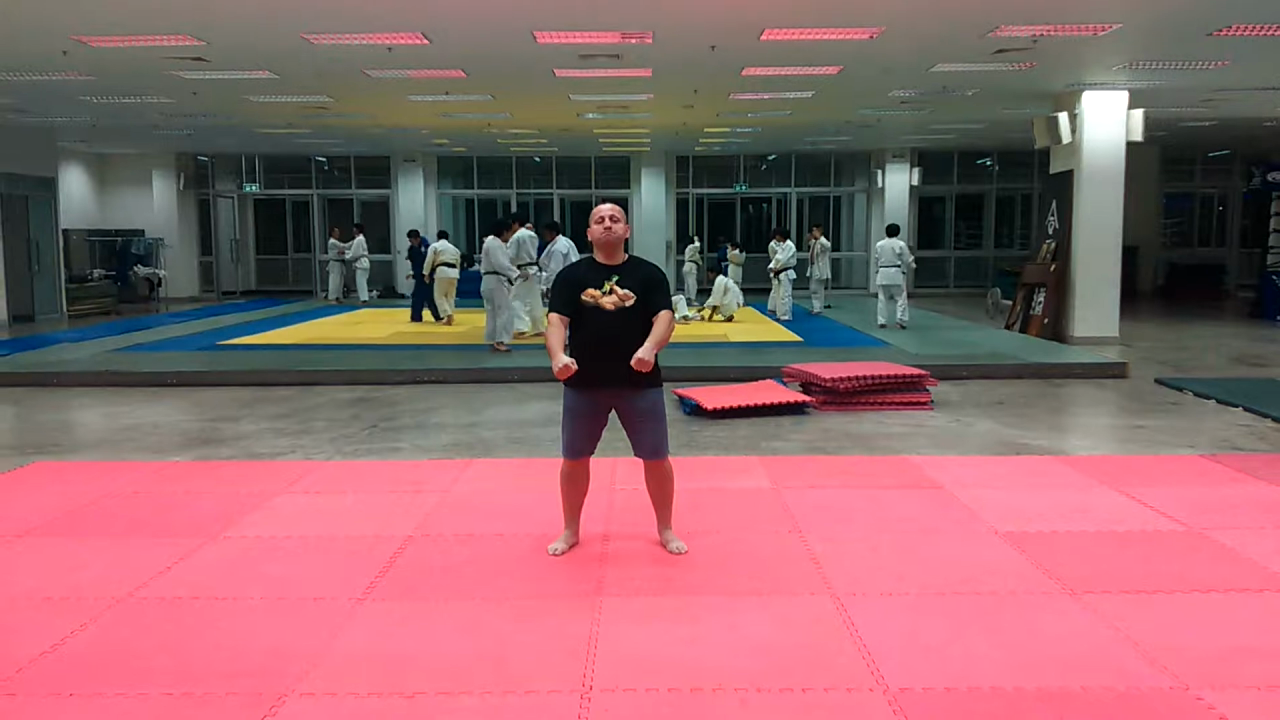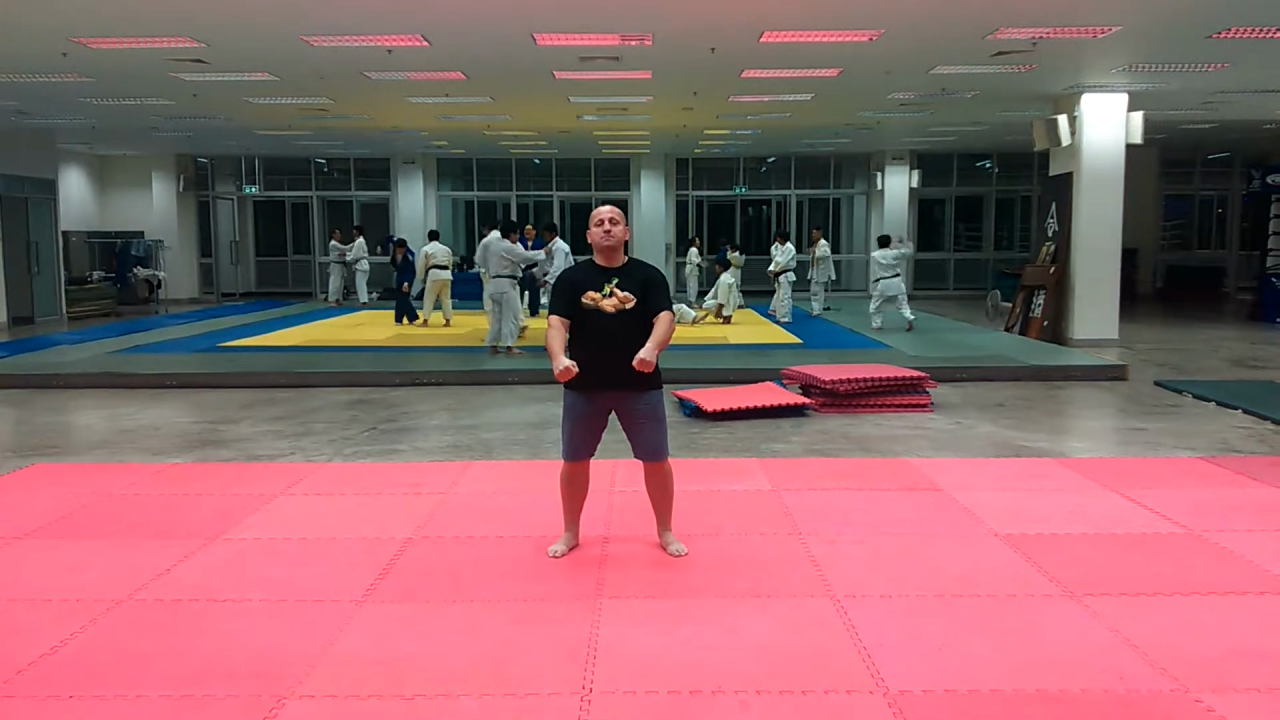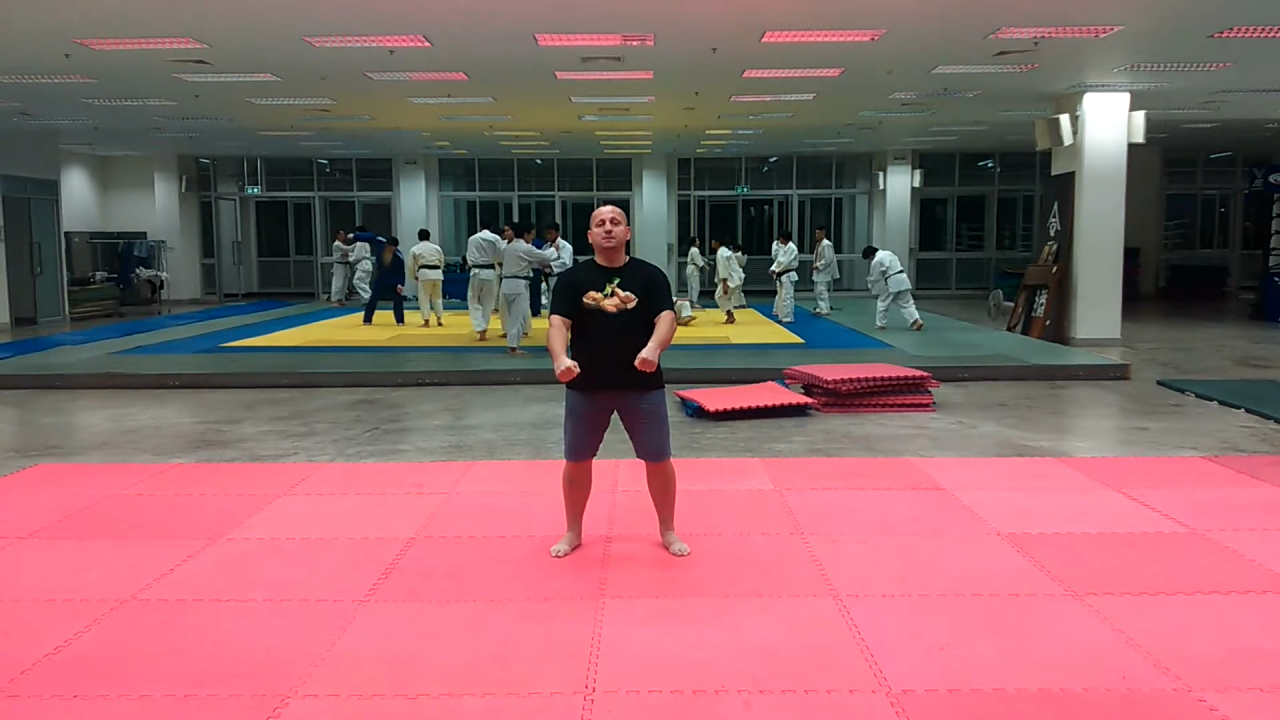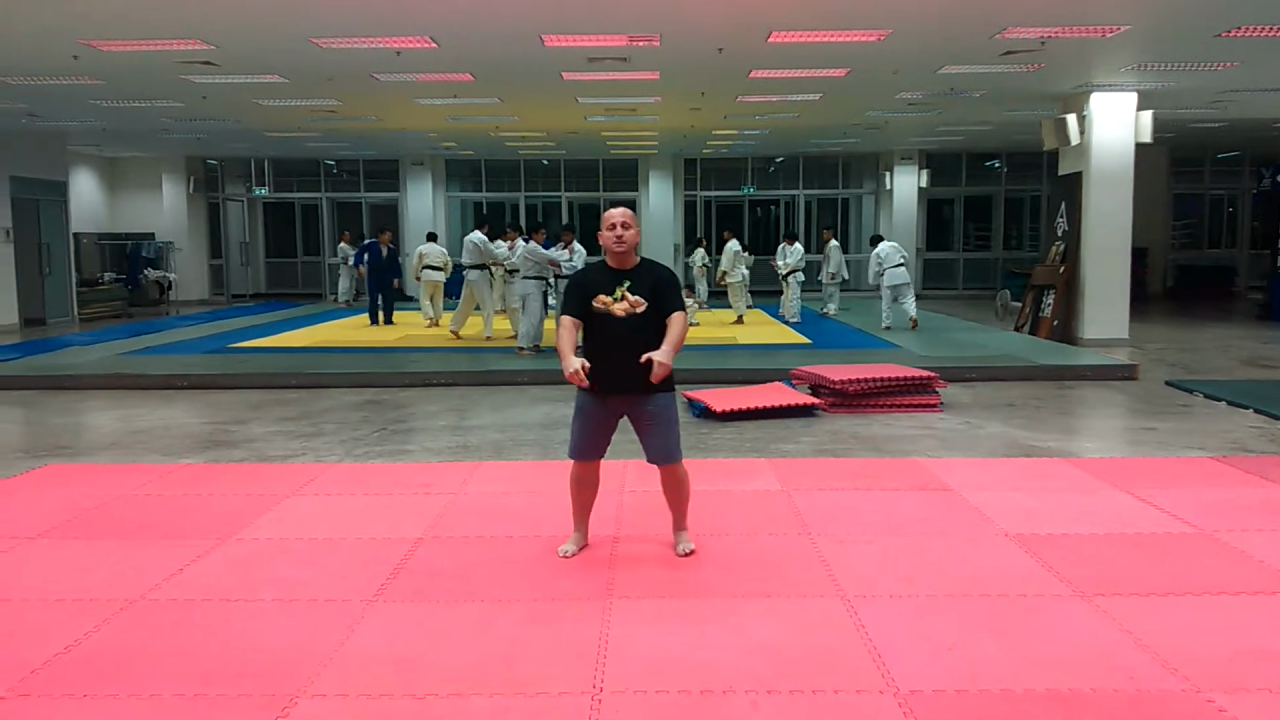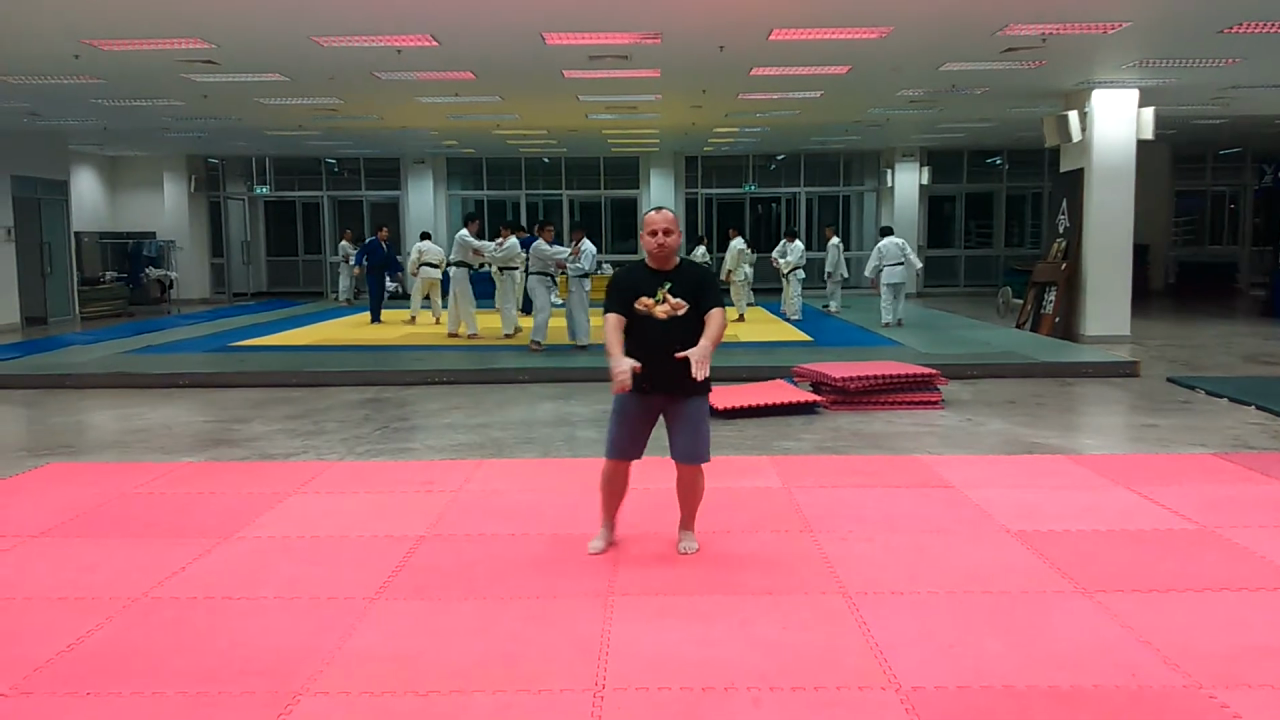
dt=0.4s
person 1, frame 1
left shoulder: (648, 273)
right shoulder: (571, 275)
left elbow: (664, 317)
right elbow: (557, 320)
left wrist: (650, 348)
right wrist: (558, 355)
left hip: (640, 383)
right hip: (583, 384)
left knee: (656, 458)
right knee: (574, 459)
left ankle: (665, 529)
right ankle: (570, 530)
person 1, frame 2
left shoulder: (648, 275)
right shoulder: (571, 277)
left elbow: (665, 318)
right elbow: (557, 322)
left wrist: (651, 349)
right wrist: (559, 358)
left hip: (640, 385)
right hip: (584, 386)
left knee: (656, 460)
right knee: (575, 461)
left ankle: (665, 531)
right ankle: (570, 533)
person 1, frame 3
left shoulder: (650, 275)
right shoulder: (573, 277)
left elbow: (666, 317)
right elbow: (559, 322)
left wrist: (653, 348)
right wrist: (560, 358)
left hip: (642, 385)
right hip: (586, 386)
left knee: (658, 459)
right knee: (577, 460)
left ankle: (667, 531)
right ankle: (573, 532)
person 1, frame 4
left shoulder: (660, 276)
right shoulder: (584, 279)
left elbow: (678, 318)
right elbow: (569, 323)
left wrist: (667, 350)
right wrist: (569, 358)
left hip: (652, 387)
right hip: (597, 387)
left knee: (669, 462)
right knee: (584, 461)
left ankle: (681, 529)
right ankle: (580, 532)
person 1, frame 5
left shoulder: (700, 277)
right shoulder: (625, 278)
left elbow: (716, 316)
right elbow: (613, 321)
left wrist: (704, 347)
right wrist: (617, 359)
left hip: (687, 387)
right hip: (637, 386)
left knee: (690, 463)
right knee: (617, 459)
left ankle: (686, 528)
right ankle: (607, 527)
